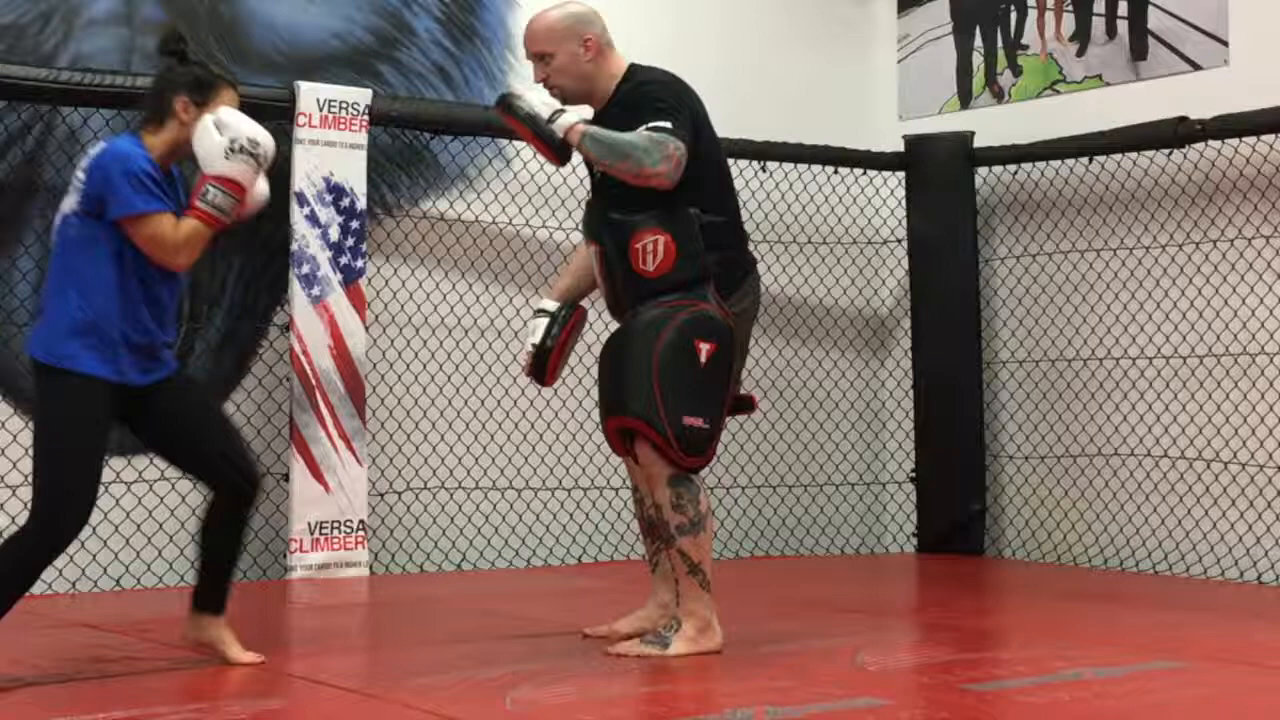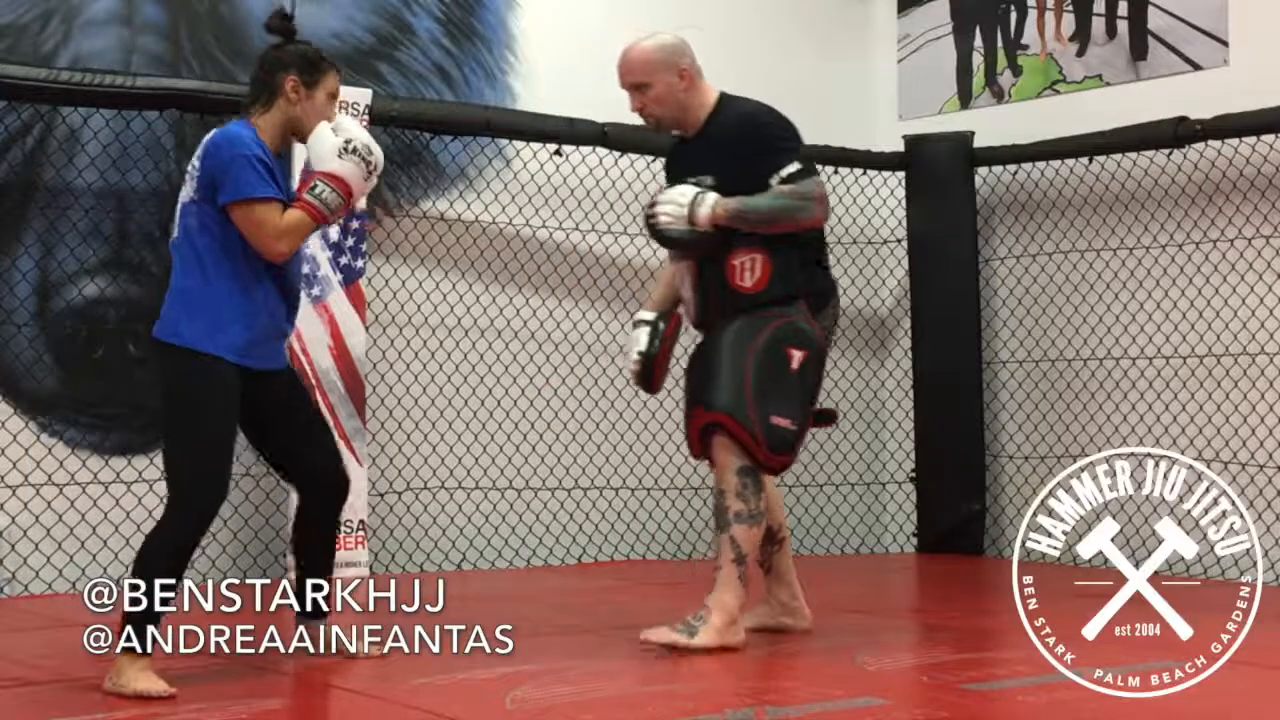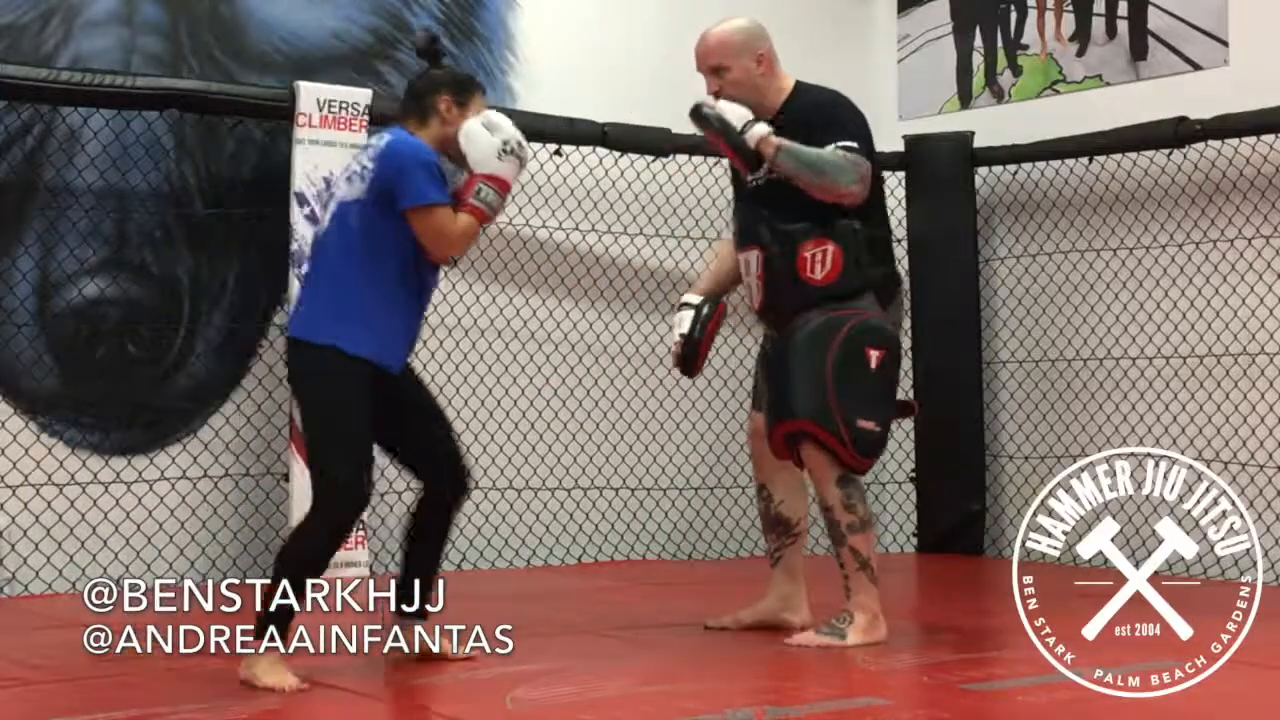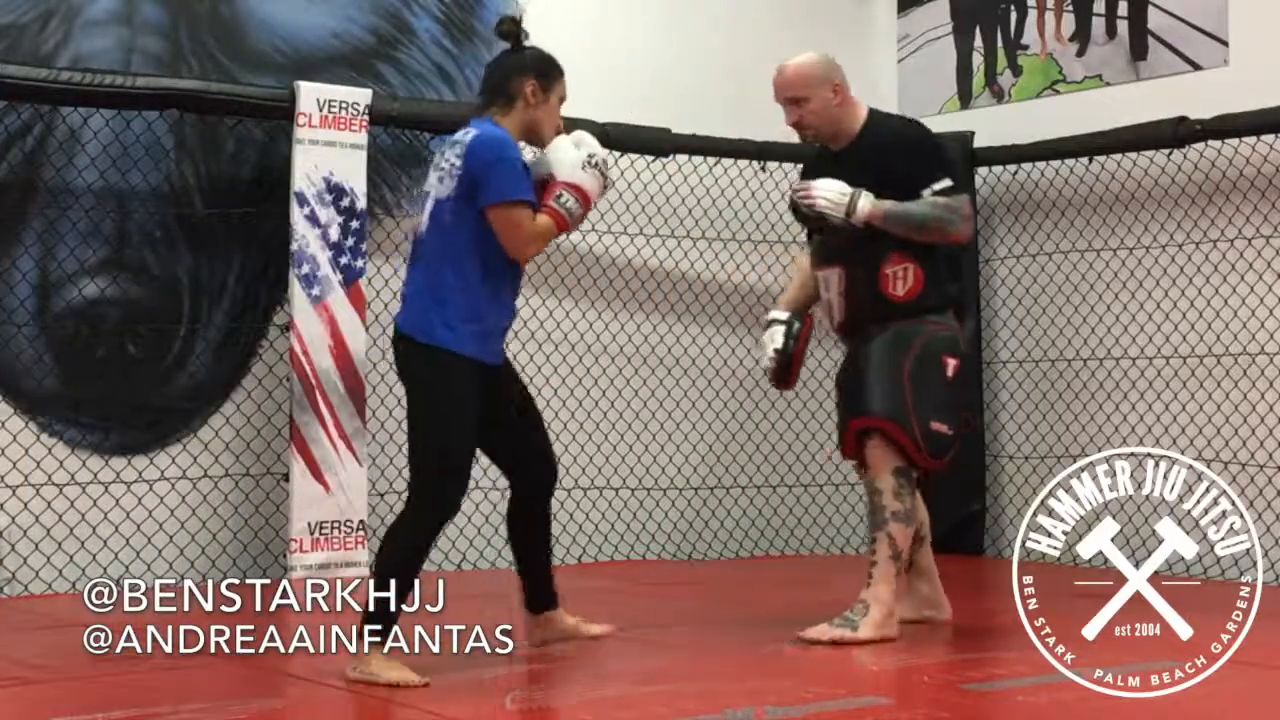
dt=0.7s
person 1, frame 1
left shoulder: (161, 173)
right shoulder: (120, 160)
left elbow: (171, 249)
right elbow: (173, 252)
left wrist: (229, 203)
right wrist: (228, 182)
left hip: (147, 368)
right hip: (78, 365)
left knee: (238, 479)
right knee: (58, 520)
left ankle: (207, 617)
person 1, frame 2
left shoulder: (270, 156)
right shoulder: (233, 145)
right elbow: (274, 241)
left wrist: (329, 195)
right wrist: (333, 181)
left hip: (260, 356)
right hip: (203, 352)
left knee: (327, 481)
right knee: (197, 501)
left ankle: (313, 623)
right ankle: (130, 658)
person 1, frame 3
left shoulder: (396, 155)
right shoulder: (407, 153)
right elbow: (445, 244)
left wrist: (479, 189)
right wrist: (492, 181)
left hip: (380, 355)
right hip: (332, 349)
left knee: (449, 476)
right knee: (343, 500)
left ankle: (411, 621)
right ankle: (265, 650)
person 1, frame 4
left shoulder: (470, 143)
right shoulder: (494, 146)
right elbow: (522, 243)
left wrist: (546, 189)
right wrist: (573, 193)
left hip: (473, 349)
right hip: (443, 348)
left knee: (536, 471)
right knee: (436, 497)
left ankle: (544, 613)
right ankle: (371, 649)
person 2, frame 1
left shoulder: (656, 93)
right shoulder: (605, 120)
left elbow: (660, 166)
right elbow: (606, 233)
left wrist: (569, 127)
right wrist: (552, 303)
left hip: (702, 299)
right hip: (664, 305)
left knee: (663, 452)
right knee: (643, 448)
left ankle: (698, 621)
right ankle: (663, 604)
person 2, frame 2
left shoulder: (755, 125)
right shoulder: (682, 154)
left elbow: (812, 206)
left wrist: (713, 209)
right wrist: (650, 314)
left hip: (785, 315)
right hip: (736, 321)
left knee: (732, 447)
right knee: (739, 456)
left ankle: (721, 611)
right ankle: (785, 599)
person 2, frame 3
left shoulder: (824, 111)
right shoulder: (754, 136)
left elbow: (850, 186)
right elbow: (749, 234)
left wrist: (757, 138)
right wrist: (698, 295)
left hip: (847, 310)
right hip: (796, 318)
left knee: (823, 453)
right knee: (769, 445)
left ankle: (864, 614)
right ankle: (785, 598)
person 2, frame 4
left shoulder: (905, 141)
right shoulder: (820, 167)
left elbow: (960, 223)
left wrist: (863, 206)
right wrist: (785, 313)
left hip: (917, 325)
right hip: (868, 331)
left knee: (885, 450)
right knee: (881, 458)
left ankle: (877, 605)
right ankle: (924, 590)
